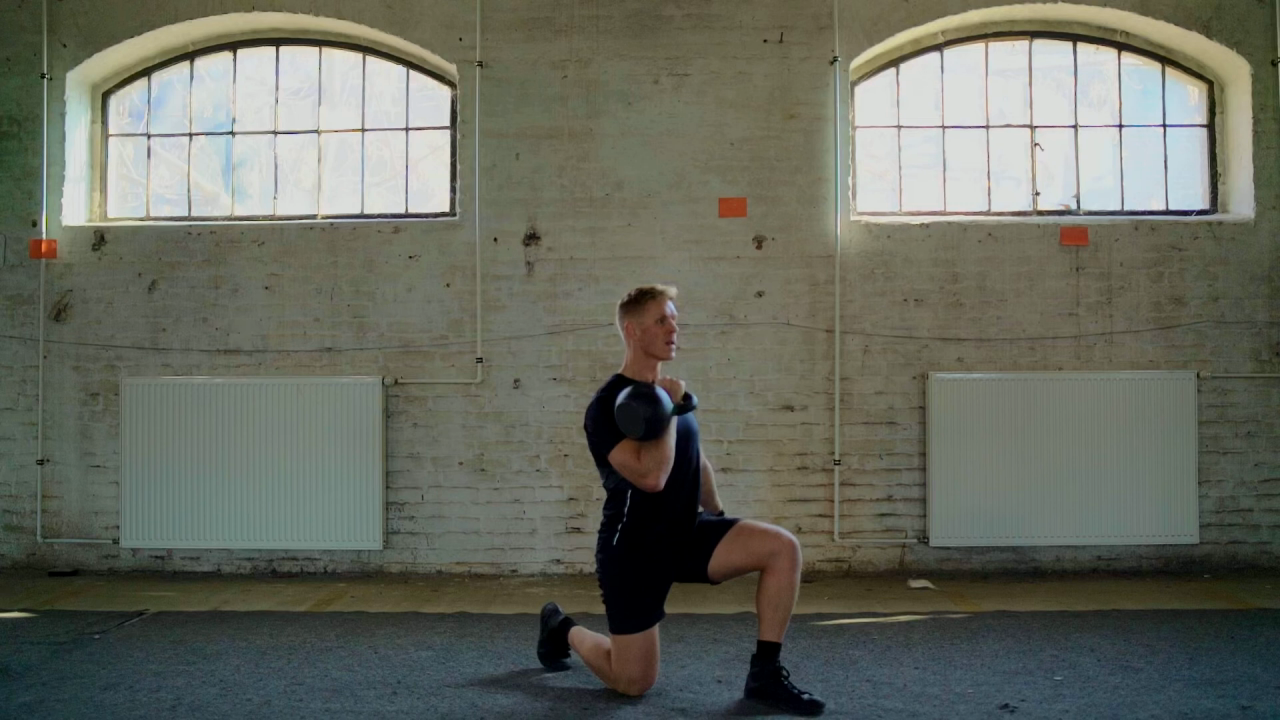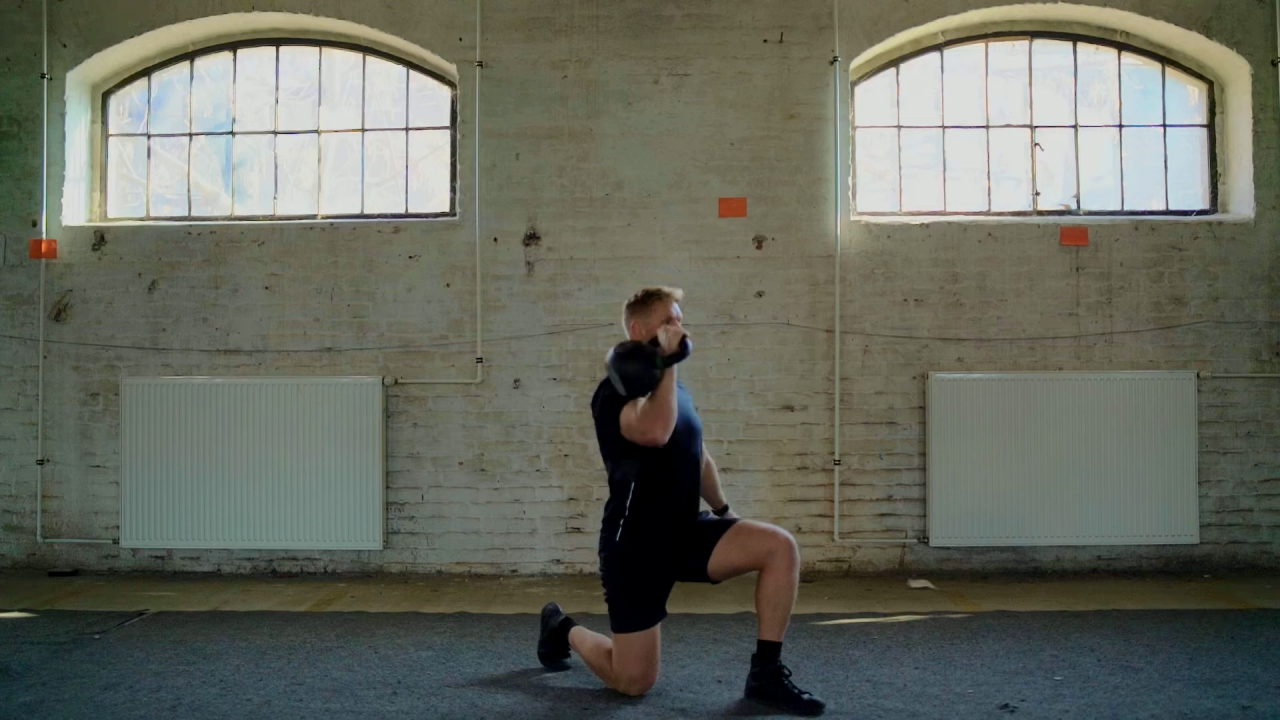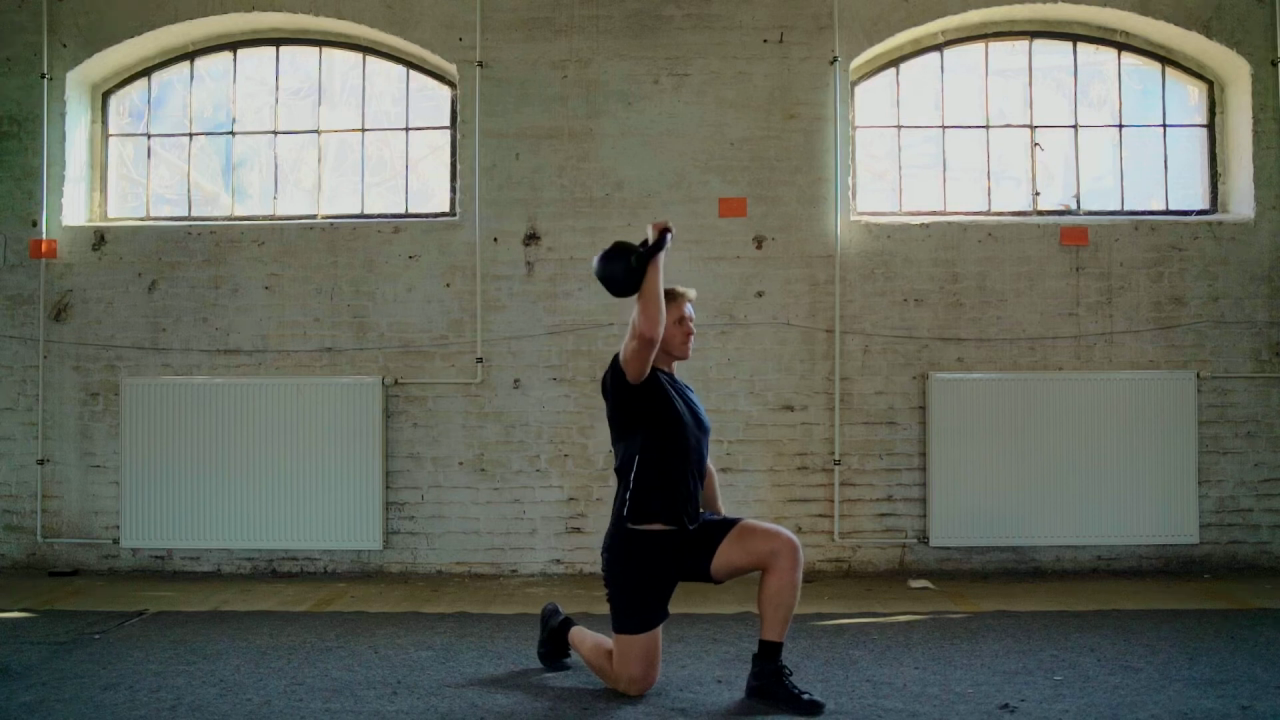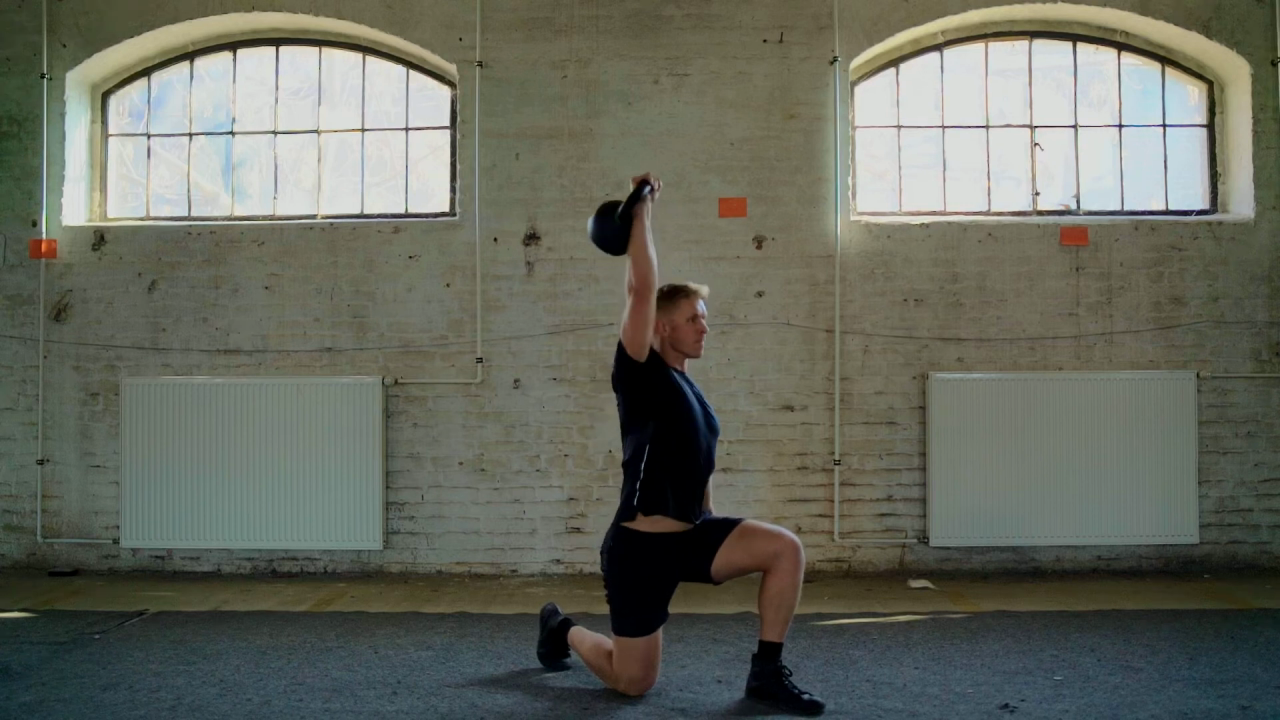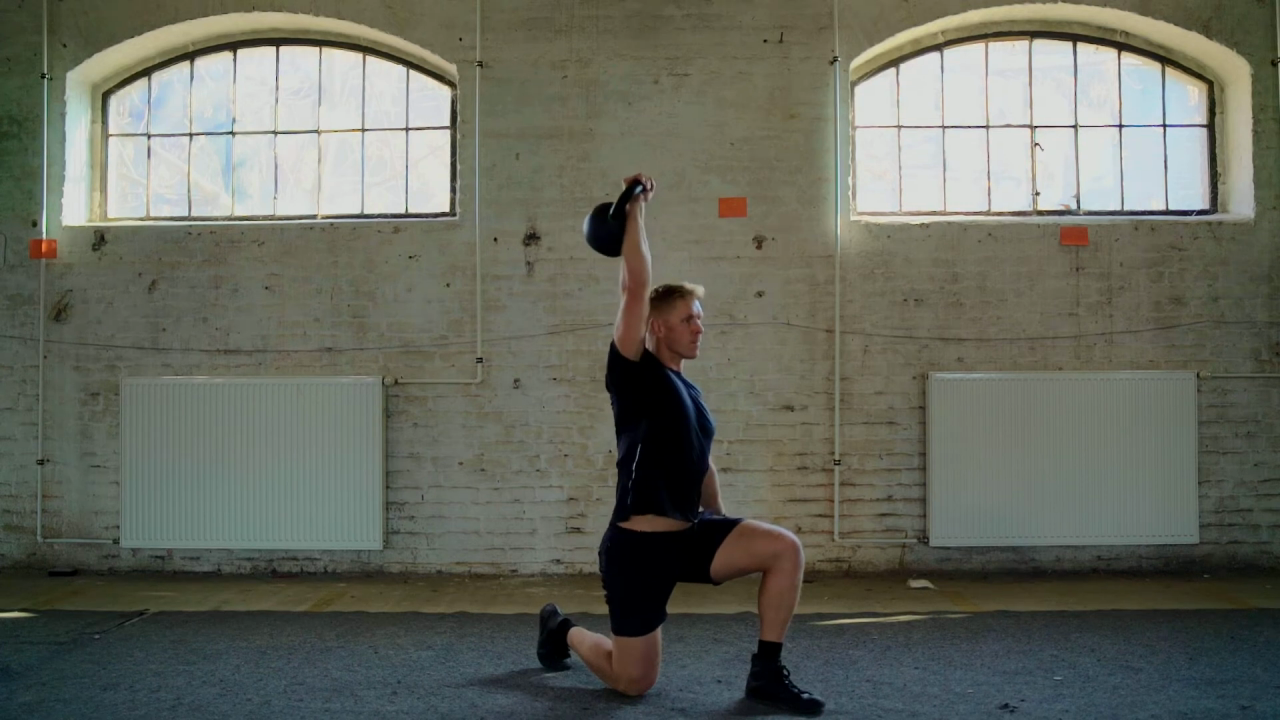
dt=0.4s
person 1, frame 1
left shoulder: (669, 390)
right shoulder: (609, 406)
right elbow: (652, 477)
left wrist: (718, 517)
left hip: (684, 534)
right hip: (633, 551)
left knee: (782, 548)
right knee: (634, 683)
left ankle: (765, 674)
right ankle: (563, 631)
person 1, frame 2
left shoulder: (675, 390)
right shoulder: (613, 394)
right elbow: (657, 434)
left wrist: (724, 512)
right wrist: (667, 356)
left hip: (685, 532)
right hip: (635, 547)
left knee: (780, 546)
right knee: (634, 682)
left ankle: (766, 673)
right ankle: (564, 630)
person 1, frame 3
left shoulder: (683, 393)
right shoulder: (628, 382)
right elbow: (645, 334)
left wrist: (721, 523)
right wrist: (654, 258)
left hip: (688, 534)
right hip: (639, 547)
left knee: (784, 547)
left ankle: (766, 672)
right ankle: (563, 629)
person 1, frame 4
left shoulder: (688, 390)
right shoulder: (640, 374)
right elbow: (641, 290)
left wrist: (709, 525)
right wrist: (641, 211)
left hip: (688, 537)
right hip: (639, 548)
left knee: (785, 549)
left ankle: (766, 673)
right ankle: (561, 629)
person 1, frame 5
left shoulder: (688, 392)
right shoulder: (633, 373)
right elbow: (635, 288)
left wrist: (722, 528)
right wrist: (634, 209)
left hip: (687, 536)
right hip: (637, 548)
left knee: (784, 549)
left ankle: (766, 673)
right ankle: (562, 630)
